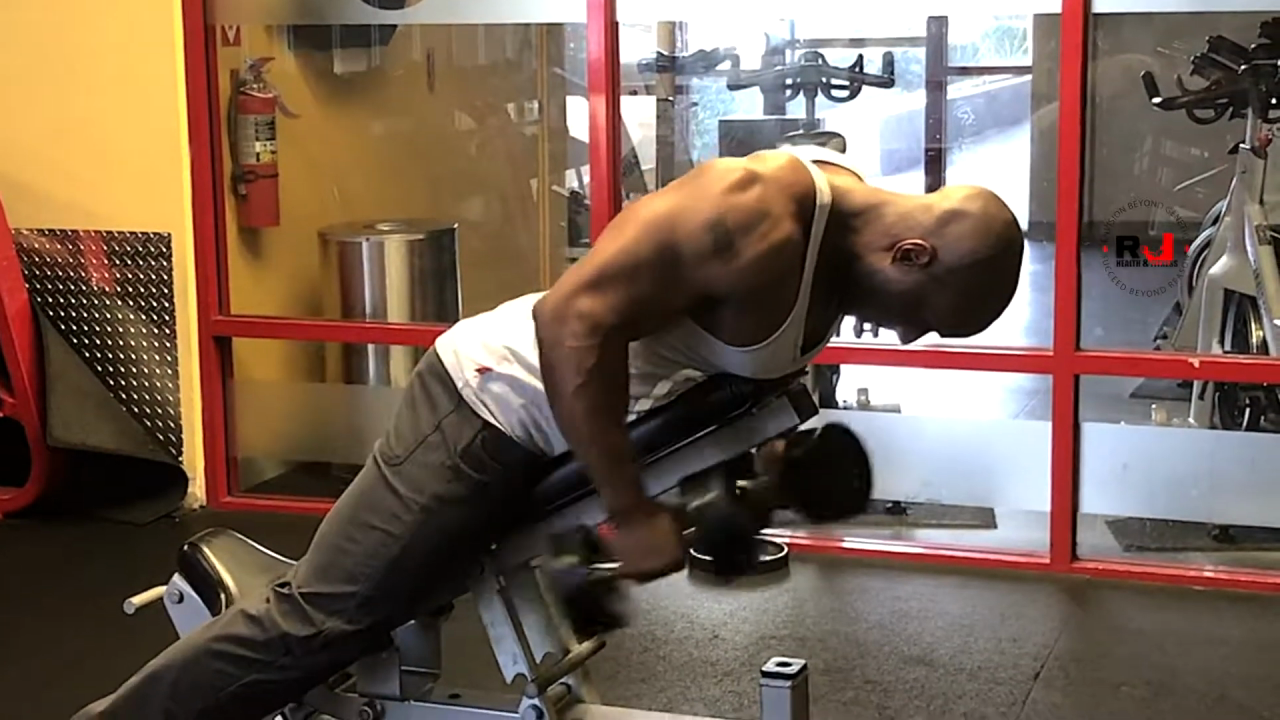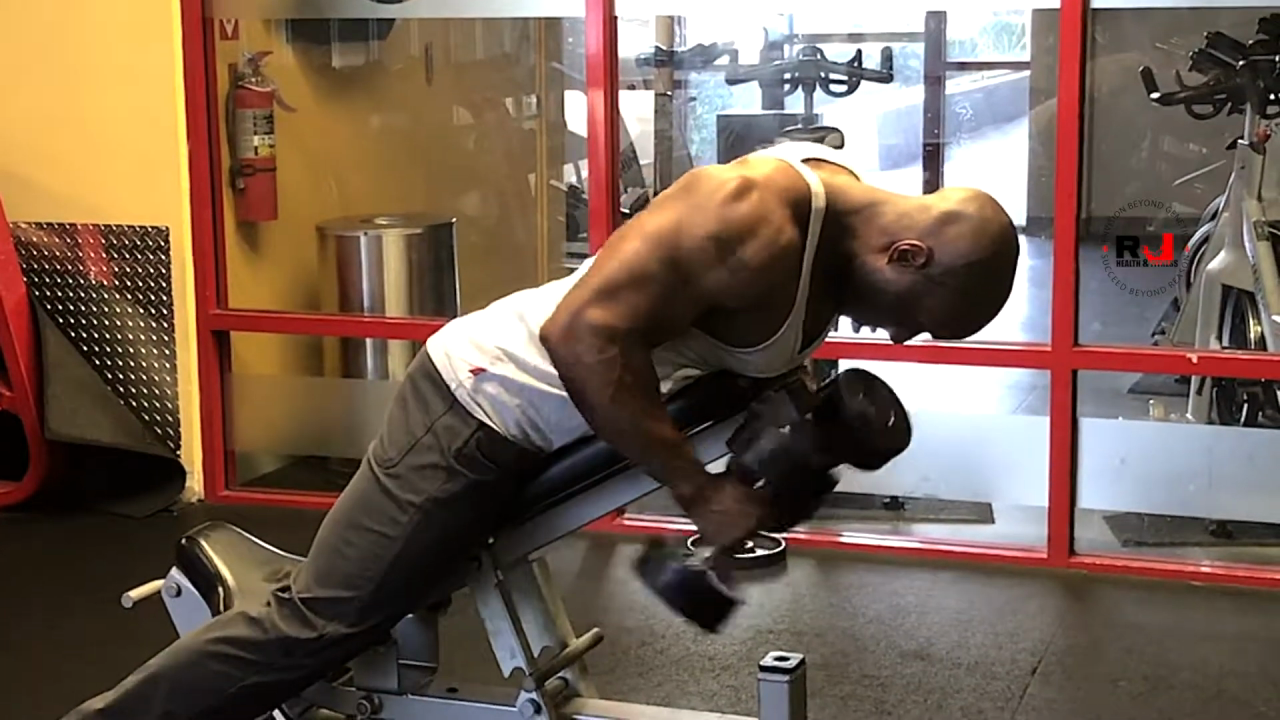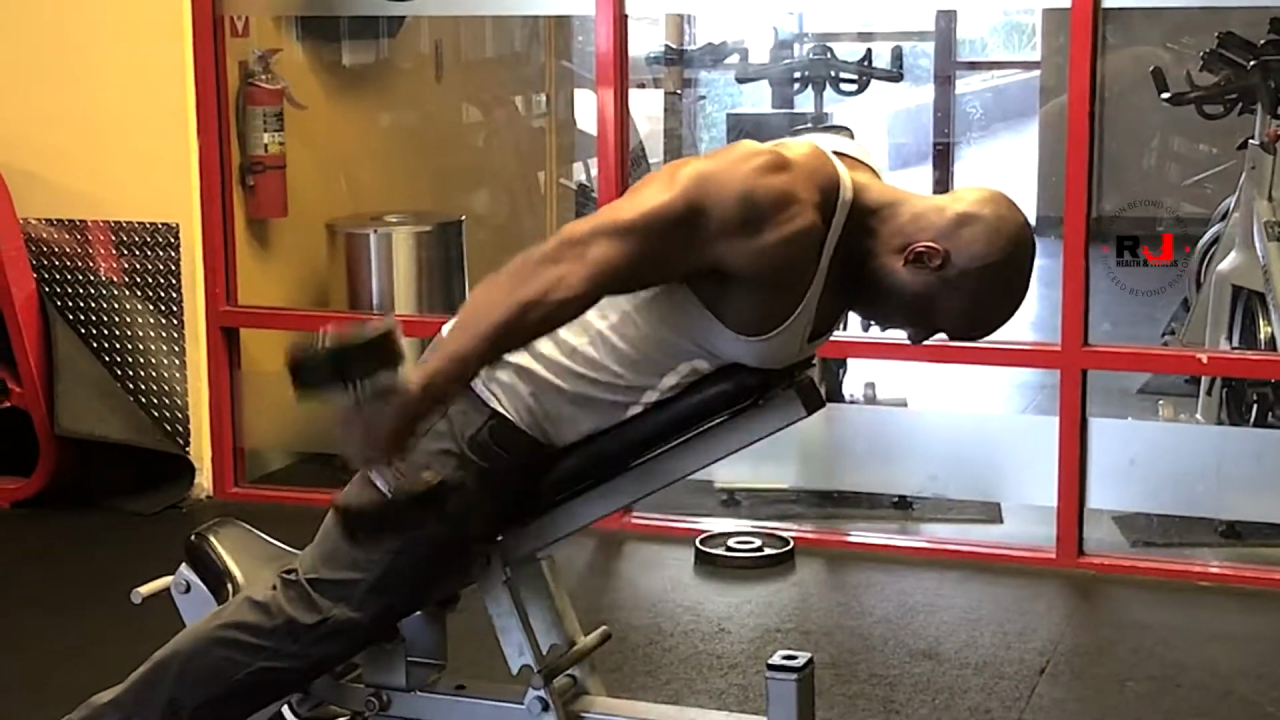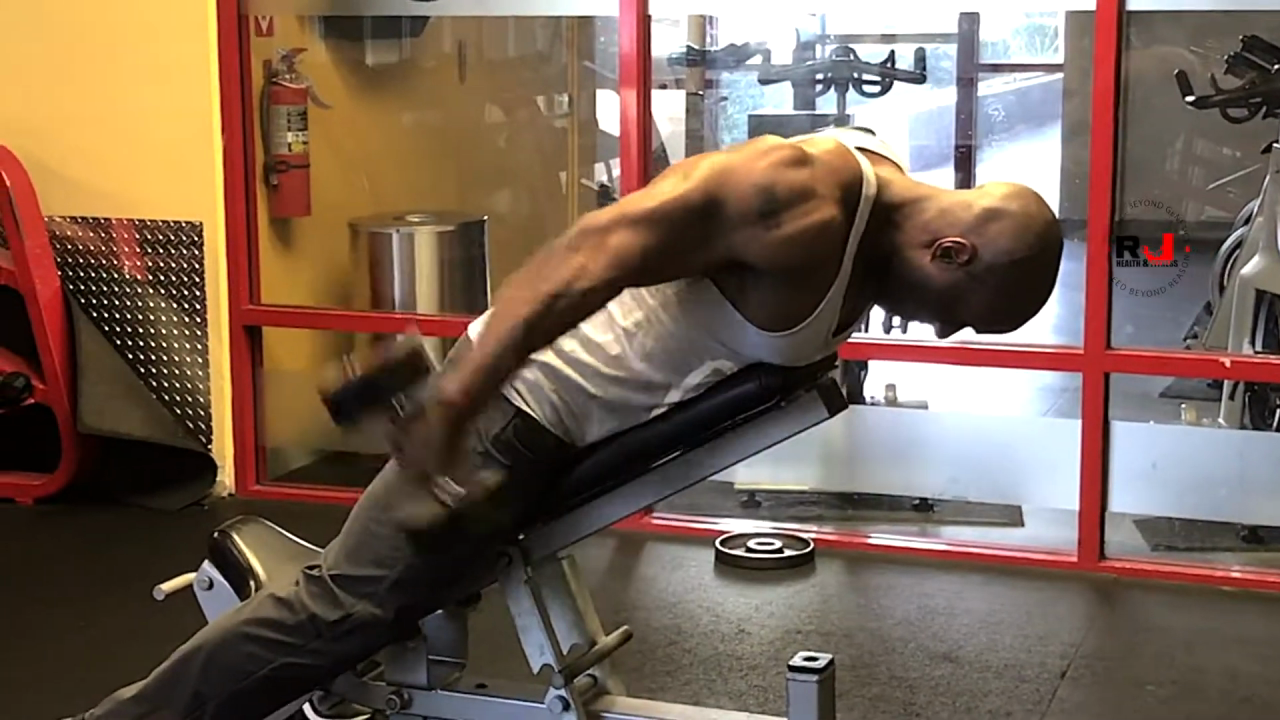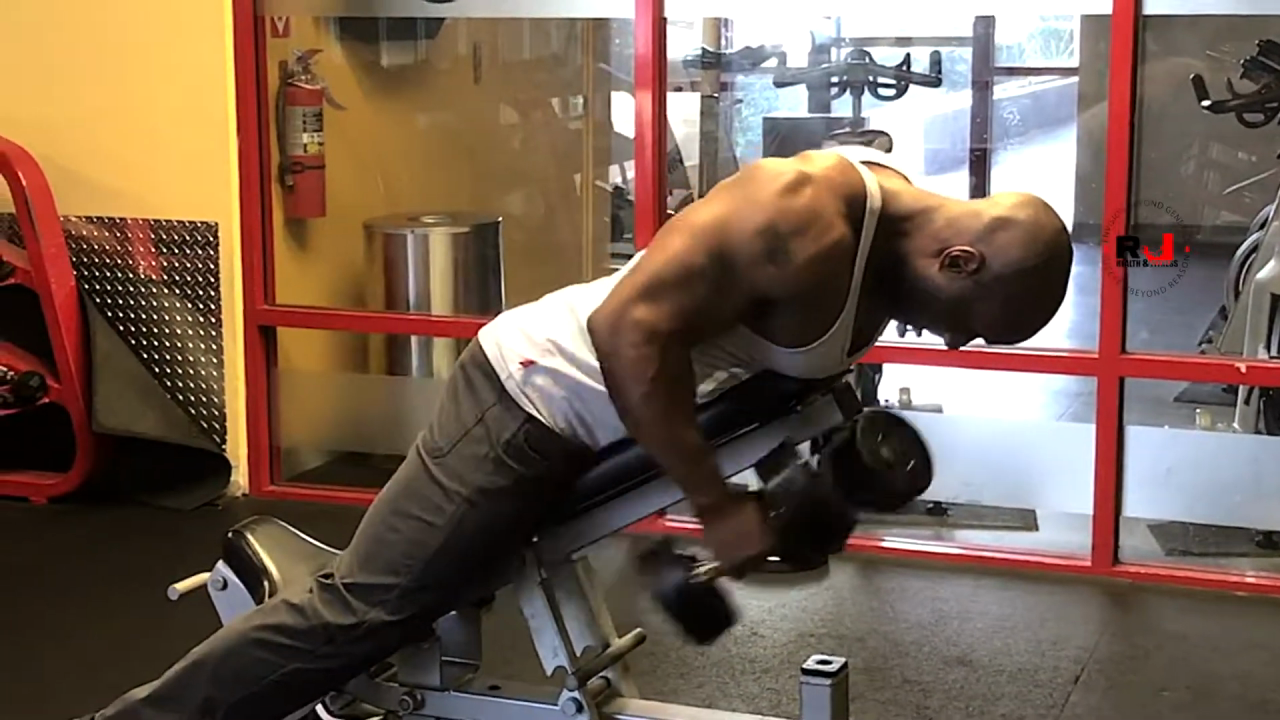
dt=0.4s
person 1, frame 1
left shoulder: (848, 220)
right shoulder: (759, 216)
right elbow: (572, 319)
right wrist: (632, 512)
left hip: (539, 428)
right hip: (492, 409)
left knee: (362, 610)
right knee: (315, 620)
person 1, frame 2
left shoulder: (842, 219)
right shoulder: (758, 221)
right elbow: (584, 333)
right wrist: (701, 494)
left hip: (534, 426)
right hip: (487, 407)
right knee: (319, 621)
person 1, frame 3
left shoulder: (858, 211)
right shoulder: (783, 200)
right elbow: (576, 260)
right wrist: (415, 396)
left hip: (556, 418)
right hip: (497, 401)
left knee: (372, 586)
right knee: (323, 606)
person 1, frame 4
left shoulder: (883, 213)
right shoulder: (802, 198)
right elbow: (595, 249)
right wrist: (450, 410)
left hip: (580, 413)
right hip: (526, 390)
left knee: (390, 591)
right knee: (348, 603)
person 1, frame 5
left shoulder: (893, 227)
right shoulder: (808, 215)
right elbow: (630, 329)
right wrist: (721, 507)
left hip: (580, 422)
right hip: (538, 399)
left knee: (396, 599)
right knee: (359, 607)
